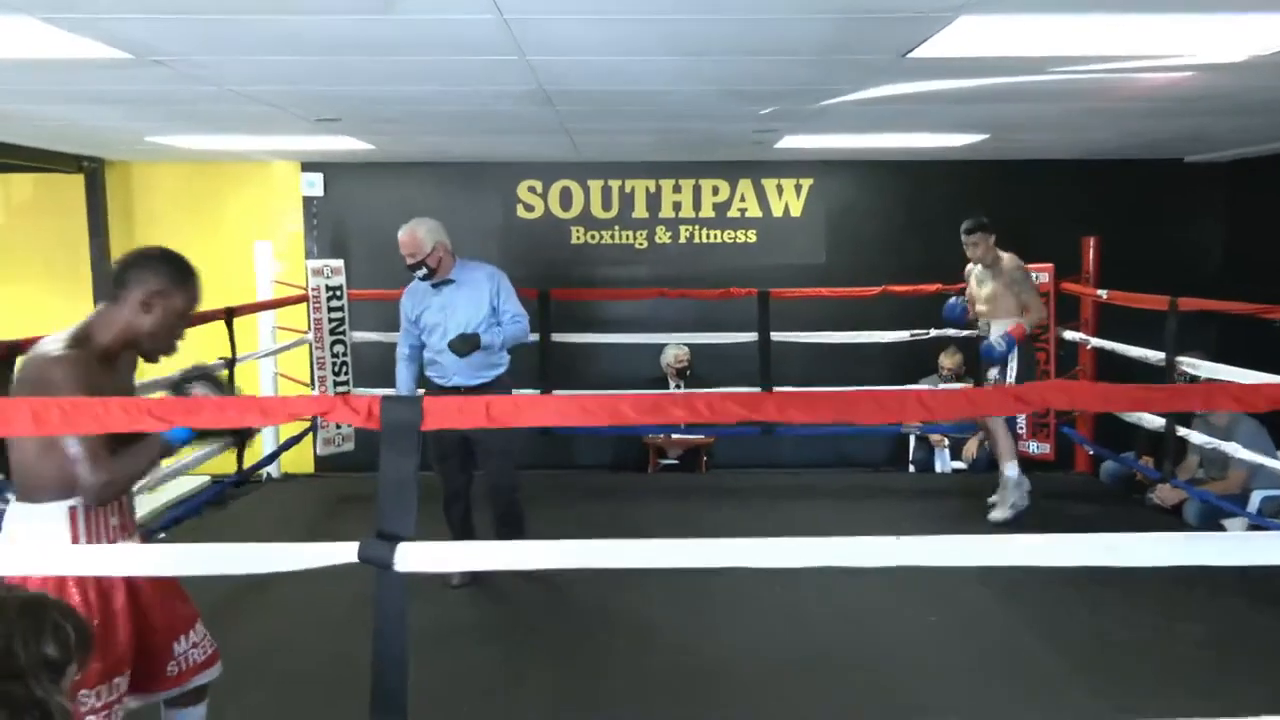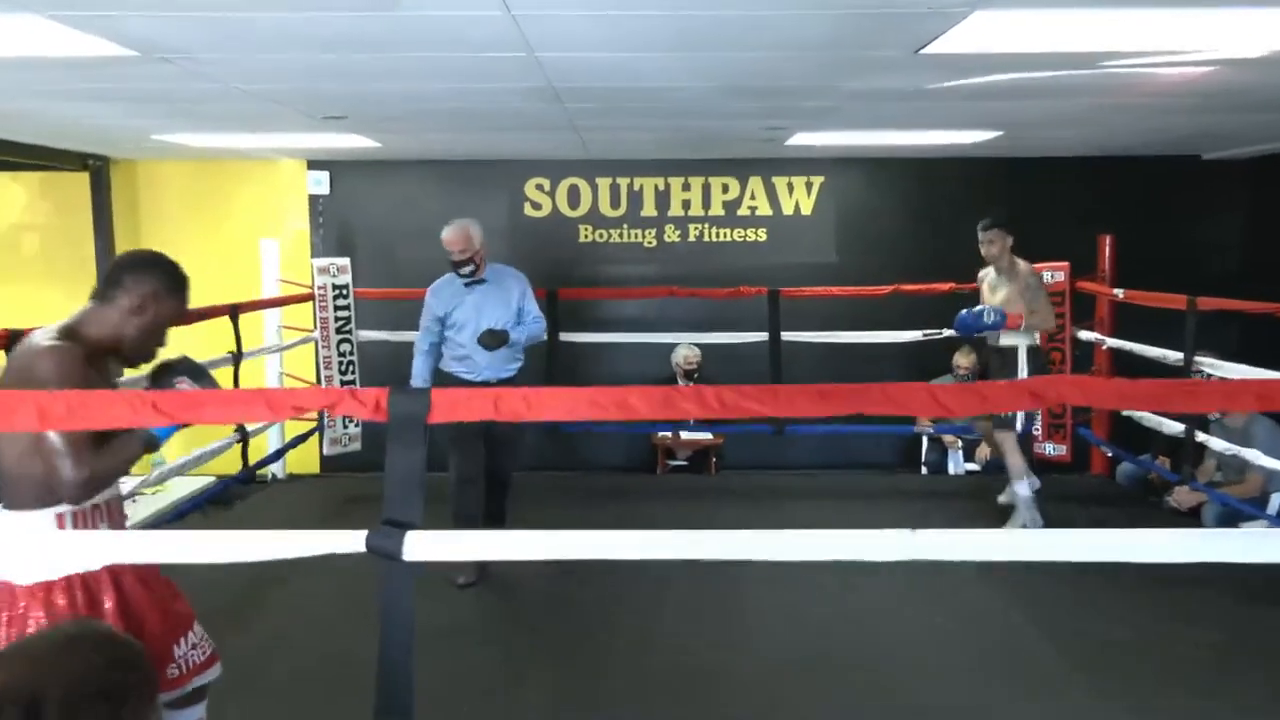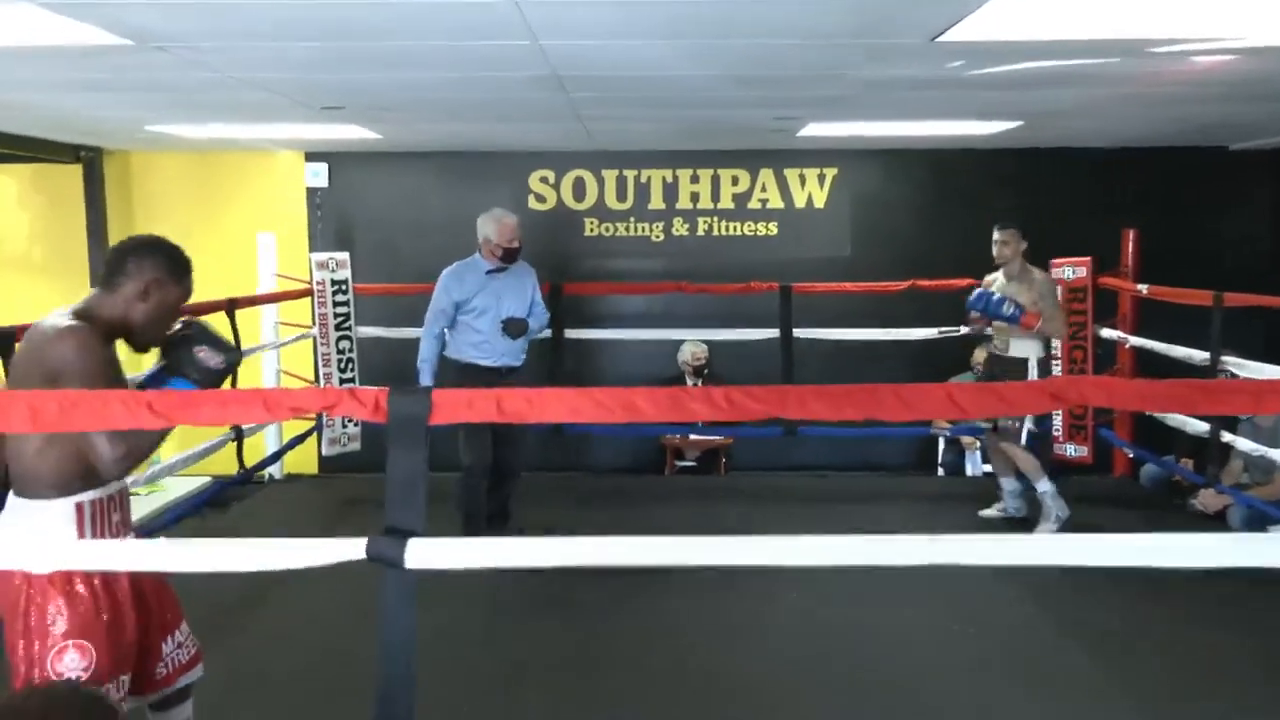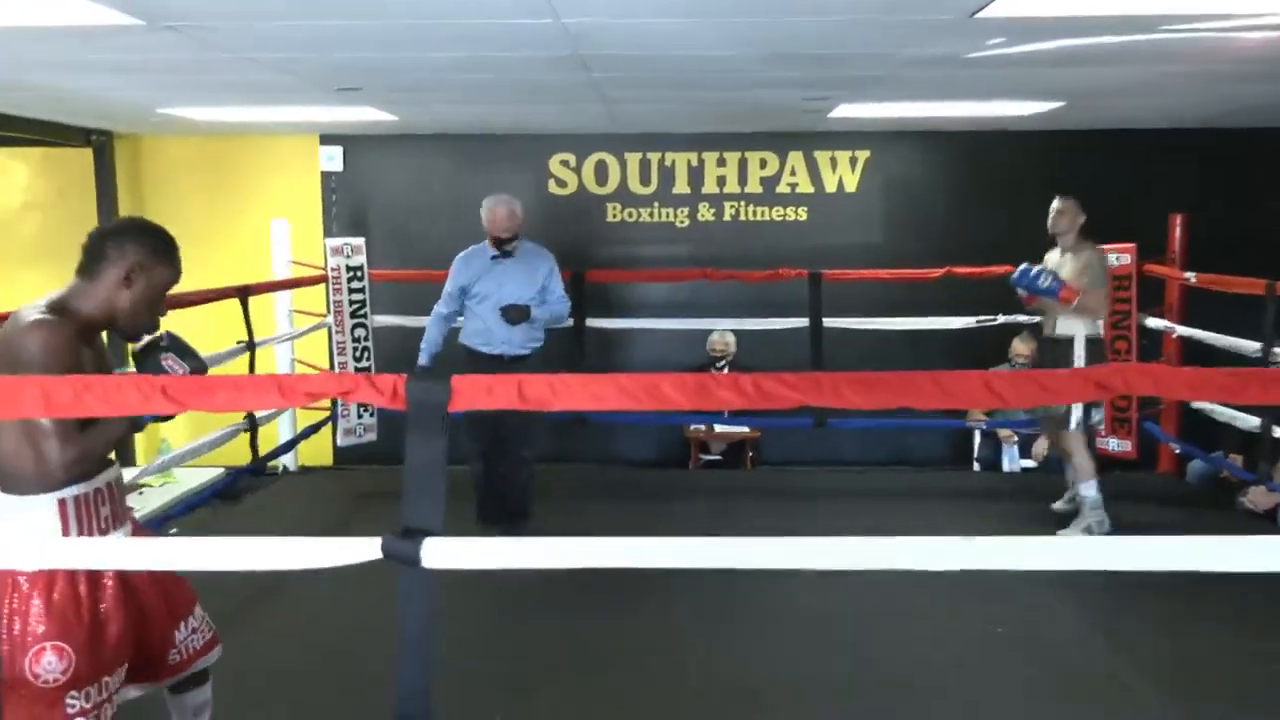
dt=0.5s
person 1, frame 1
left shoulder: (121, 357)
right shoulder: (59, 367)
right elbow: (98, 484)
left wrist: (194, 422)
right wrist: (177, 426)
left hip: (113, 541)
left knee: (188, 663)
person 1, frame 2
left shoulder: (95, 358)
right shoulder: (52, 359)
right elbow: (73, 480)
right wrist: (156, 422)
right hip: (42, 566)
left knee: (188, 665)
person 1, frame 3
left shoulder: (91, 339)
right shoulder: (72, 343)
right elbow: (115, 456)
left wrist: (162, 381)
right wrist: (182, 387)
left hip: (104, 539)
left knee: (173, 664)
person 1, frame 4
left shoulder: (85, 335)
right shoulder: (41, 336)
right elbow: (65, 461)
left hip: (106, 529)
right hip: (47, 546)
left knee: (187, 645)
person 2, frame 1
left shoulder: (489, 278)
right shoulder: (412, 296)
left elbow: (520, 327)
right elbow: (408, 352)
left wrist: (481, 340)
left hip: (490, 394)
right hip: (441, 399)
left knee: (502, 480)
right knee: (453, 486)
person 2, frame 2
left shoulder: (514, 281)
right shoulder: (439, 292)
left elbow: (538, 326)
right elbow: (426, 346)
left wrist: (509, 336)
right wrist: (419, 393)
left hip: (506, 389)
right hip: (460, 391)
left knee: (501, 468)
right knee: (465, 473)
left ankle: (494, 530)
person 2, frame 3
left shoulder: (526, 274)
right shoulder: (455, 277)
left elbow: (541, 316)
right elbow: (433, 331)
left wrist: (527, 325)
right wrist: (426, 382)
left hip: (510, 378)
right hip: (469, 378)
left knee: (509, 460)
right knee: (477, 460)
left ankle: (497, 527)
right ankle: (474, 534)
person 2, frame 4
left shoulder: (542, 260)
right shoulder: (467, 261)
left elbow: (562, 307)
right elbow: (444, 312)
left wrist: (531, 312)
right wrist: (425, 359)
left hip: (522, 367)
right hip: (479, 365)
left knee: (519, 446)
right knee: (484, 445)
left ankle: (515, 521)
right ankle: (492, 521)
person 3, frame 1
left shoulder: (1011, 268)
right shoulder: (971, 270)
left elbow: (1039, 311)
left wrist: (1011, 336)
right wrist: (962, 311)
left hip: (1010, 348)
right hip: (988, 346)
left knee: (994, 416)
right knee: (985, 417)
left ankle: (1014, 491)
right ankle: (1012, 480)
person 3, frame 2
left shoulder: (1025, 275)
right shoulder: (984, 276)
left elbow: (1048, 321)
left wrist: (1007, 319)
right wrist: (976, 321)
left hip: (1020, 358)
right hip: (994, 354)
left knee: (1004, 434)
right knee: (984, 425)
left ankle: (1027, 513)
right ankle: (1023, 480)
person 3, frame 3
left shoulder: (1039, 281)
right shoulder: (990, 281)
left elbow: (1059, 330)
right elbow: (981, 321)
left wrist: (1023, 317)
right wrist: (978, 315)
left hip: (1025, 366)
right hip: (997, 362)
left knee: (1009, 443)
right knee: (993, 438)
left ankle: (1053, 504)
right ankle: (1012, 501)
person 3, frame 4
left shoulder: (1090, 256)
right shoulder: (1049, 255)
left elbow: (1101, 307)
left wrist: (1061, 291)
right wrist: (1029, 295)
left hip: (1078, 346)
right hip: (1052, 344)
left knee: (1070, 431)
right knee: (1049, 422)
left ankle: (1093, 514)
right ankle: (1079, 488)
